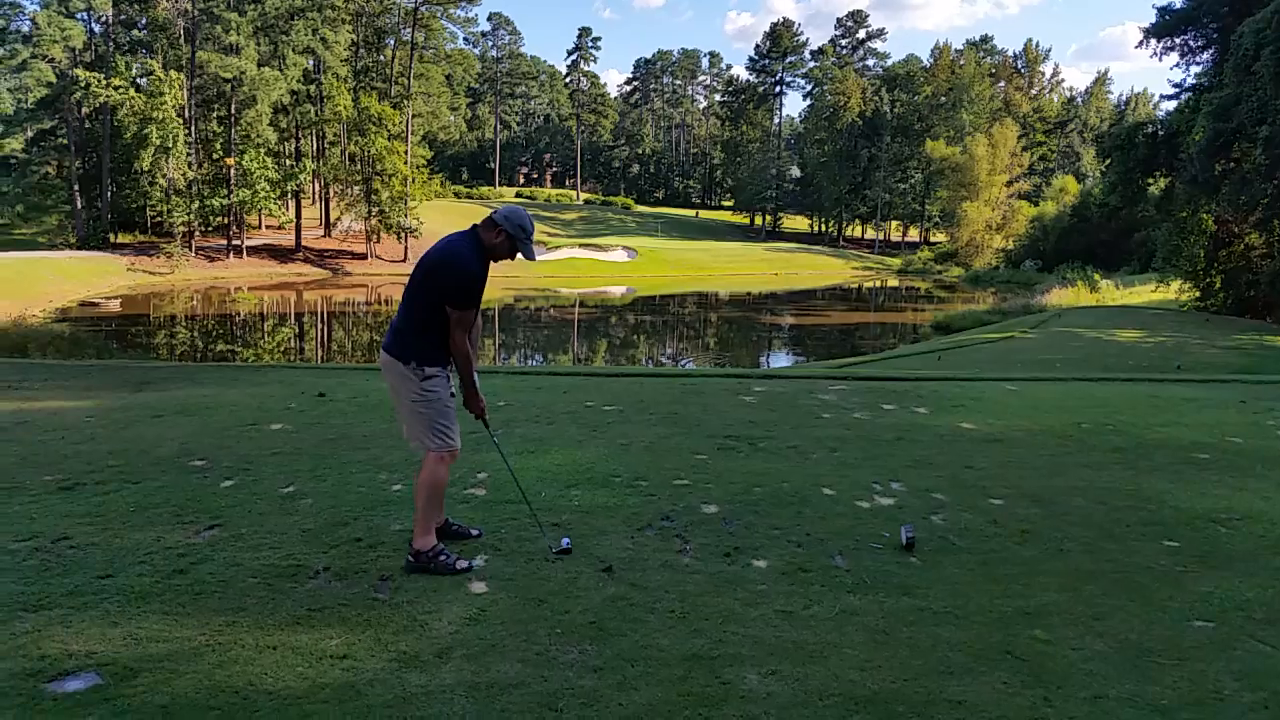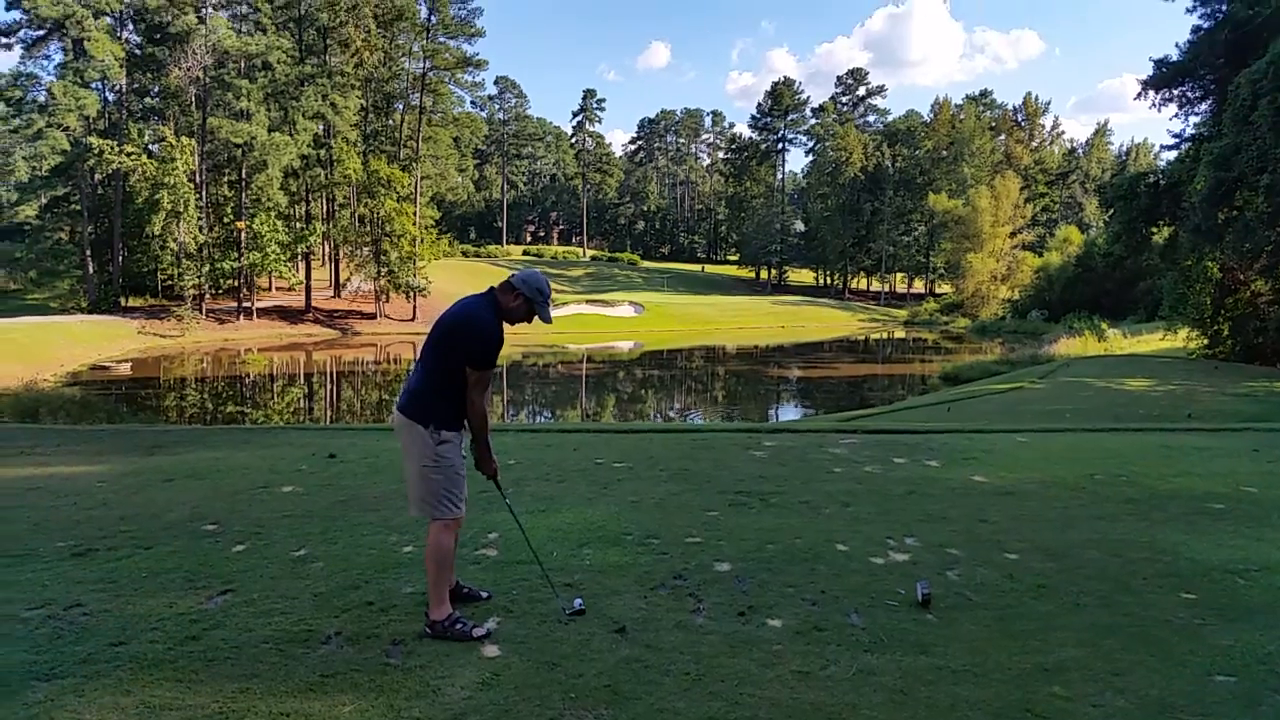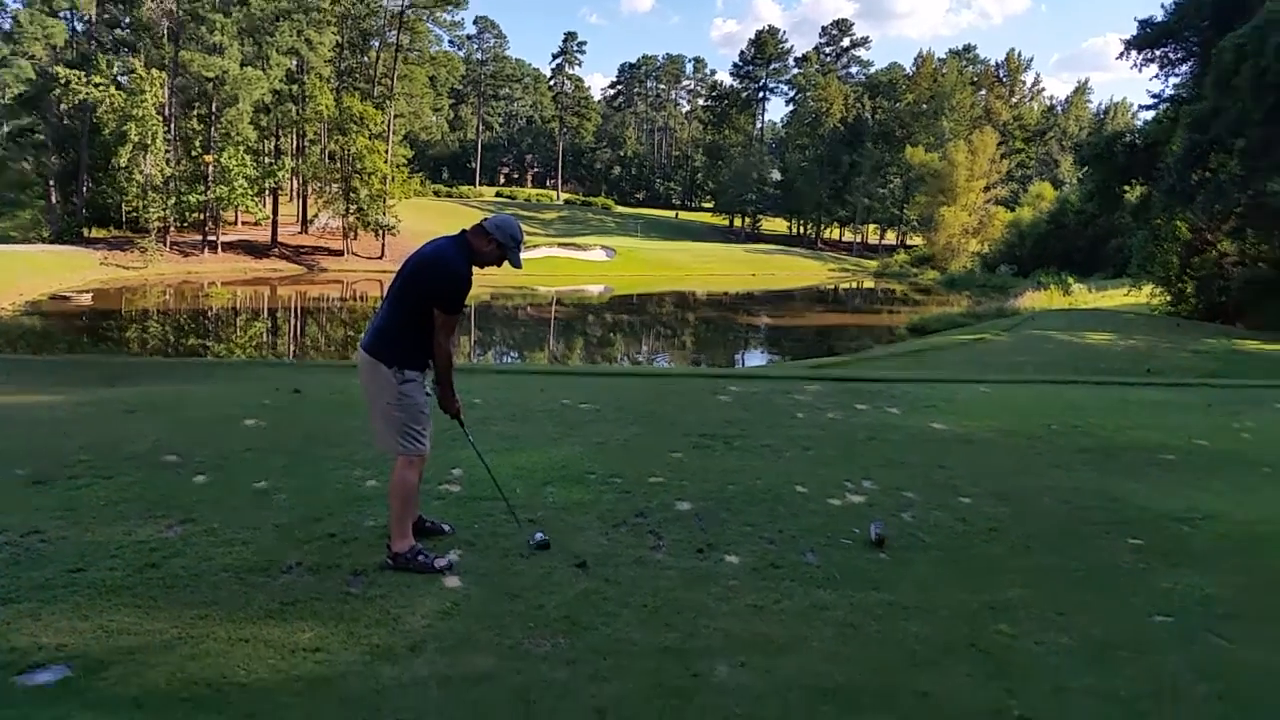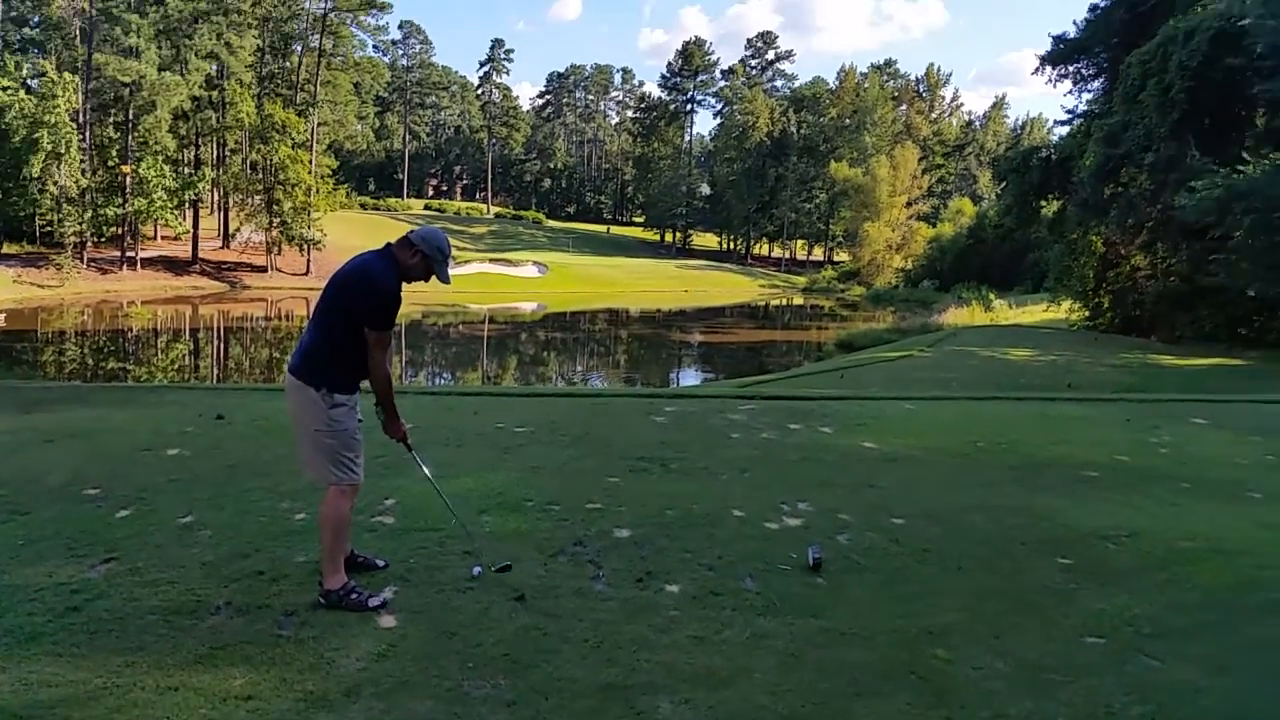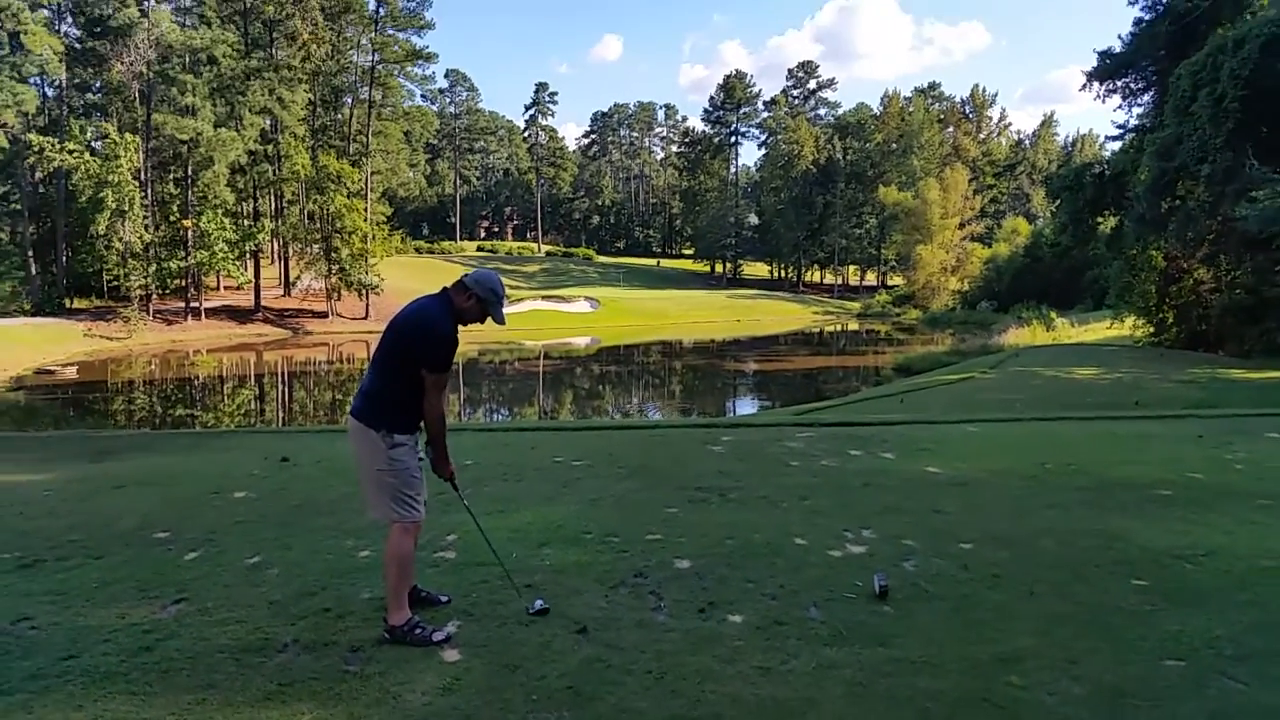
dt=0.5s
person 1, frame 1
left shoulder: (468, 250)
right shoulder: (463, 262)
left elbow: (470, 322)
right elbow: (458, 335)
left wrist: (471, 376)
right wrist: (471, 391)
left hip: (424, 357)
right hip: (414, 361)
left knee: (440, 446)
right knee: (443, 449)
left ankle: (436, 521)
right ankle: (423, 545)
person 1, frame 2
left shoulder: (478, 308)
right shoulder: (484, 325)
left elbow: (477, 389)
right elbow: (475, 397)
left wrist: (481, 445)
right wrist: (484, 453)
left hip: (429, 417)
right hip: (429, 423)
left knee: (453, 509)
right knee: (446, 517)
left ankle: (447, 584)
right ankle: (439, 615)
person 1, frame 3
left shoulder: (449, 251)
right shoulder: (453, 268)
left elbow: (440, 331)
right elbow: (441, 339)
left wrist: (444, 384)
right wrist: (447, 393)
left hip: (392, 355)
right hip: (393, 362)
left knee: (414, 446)
right knee: (411, 453)
left ankle: (409, 518)
right ankle: (401, 546)
person 1, frame 4
left shoulder: (375, 266)
right shoulder: (382, 282)
right elbow: (377, 356)
left wrist: (383, 406)
right wrist: (391, 416)
left hip: (326, 379)
right hip: (322, 386)
left knee: (347, 476)
right knee: (343, 483)
left ankle: (342, 553)
right ankle: (334, 582)
person 1, frame 5
left shoulder: (431, 309)
right shoulder: (438, 326)
right elbow: (433, 400)
left wrist: (434, 449)
right wrist: (441, 457)
left hip: (387, 421)
right hip: (384, 428)
left knee: (411, 513)
right knee: (406, 520)
left ankle: (405, 588)
right ankle: (398, 619)
